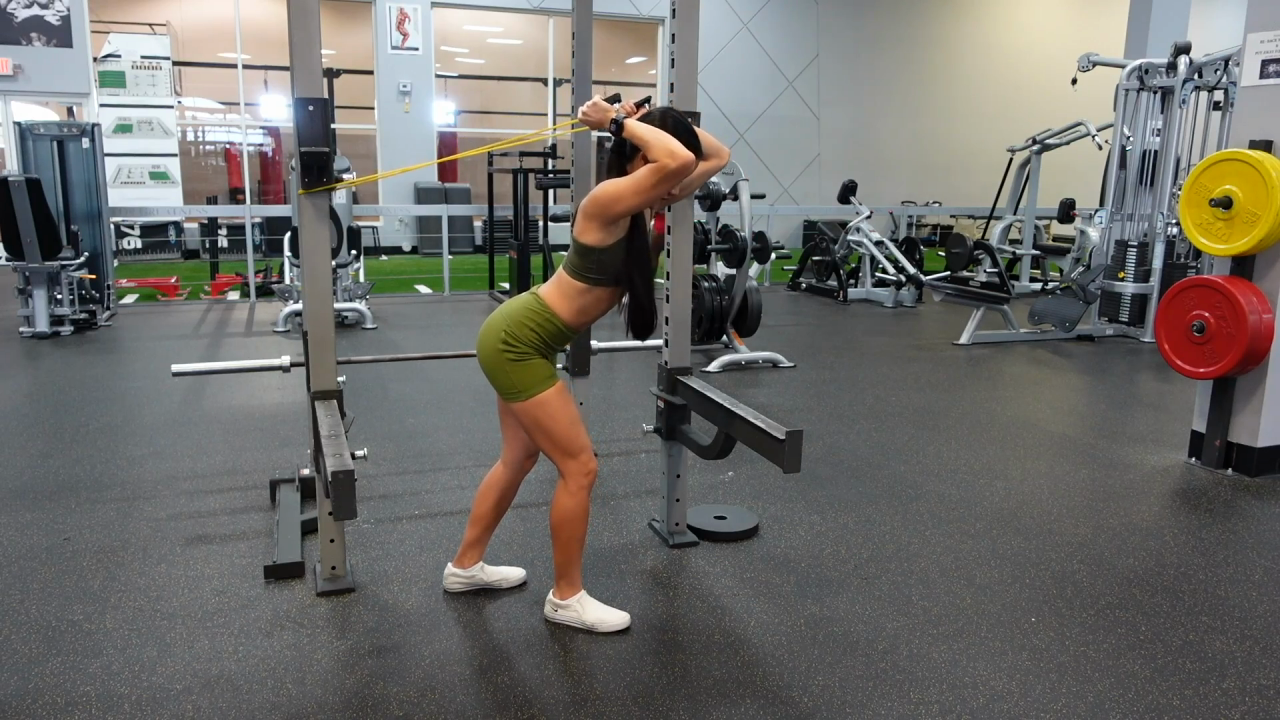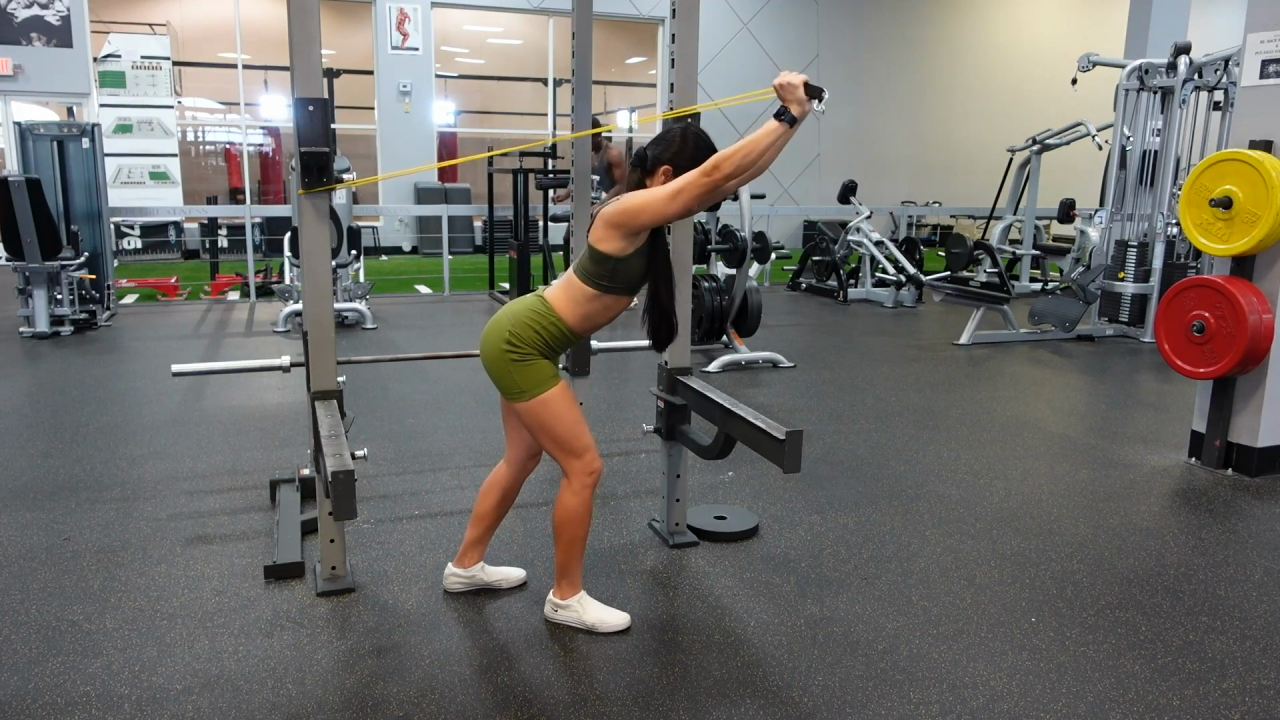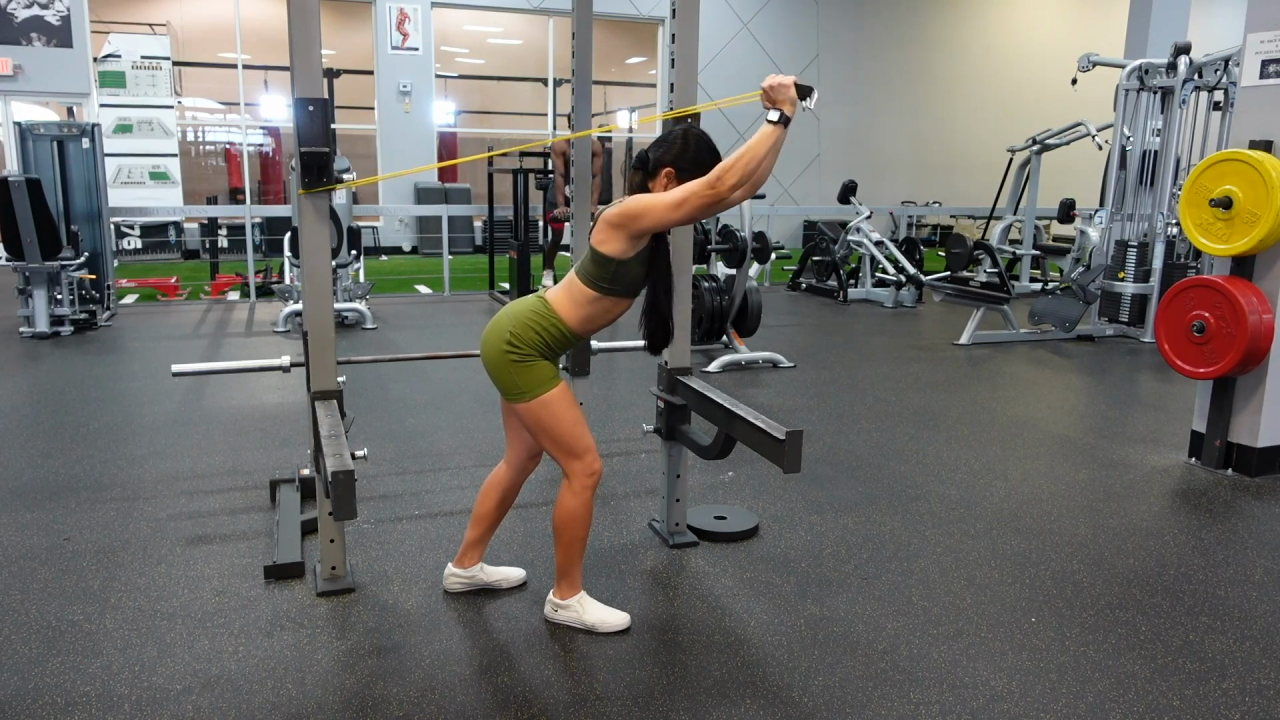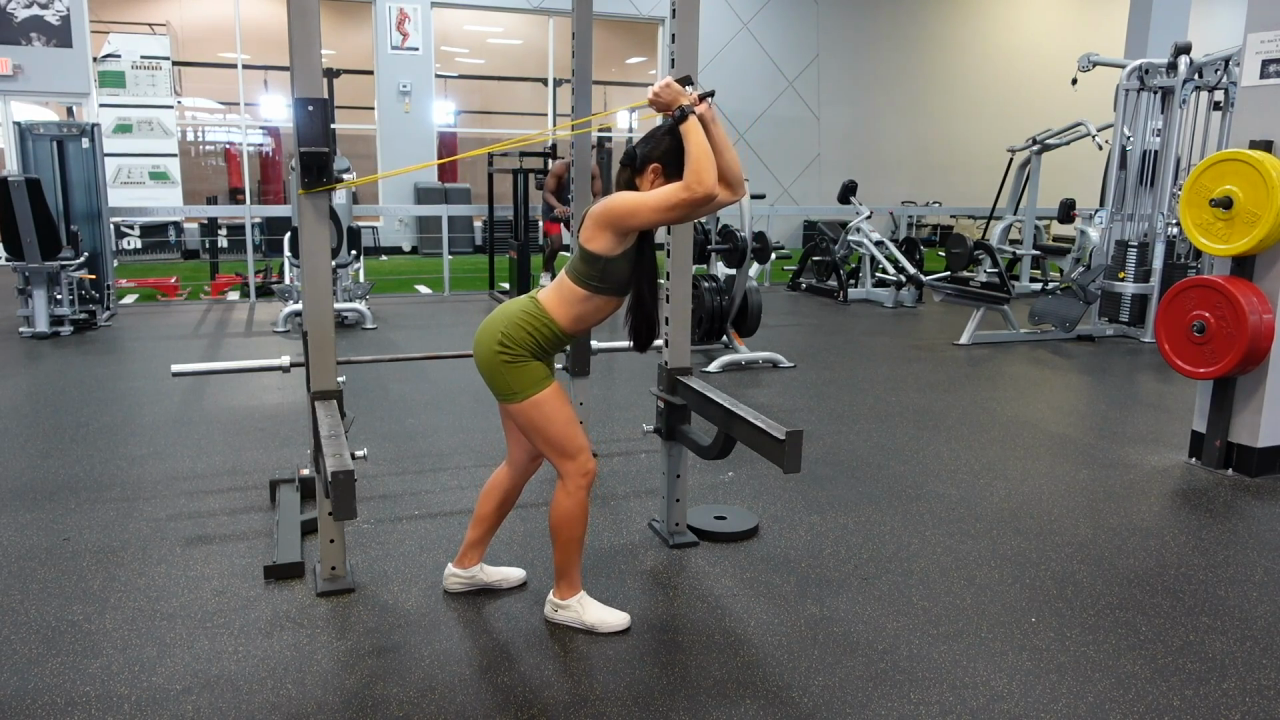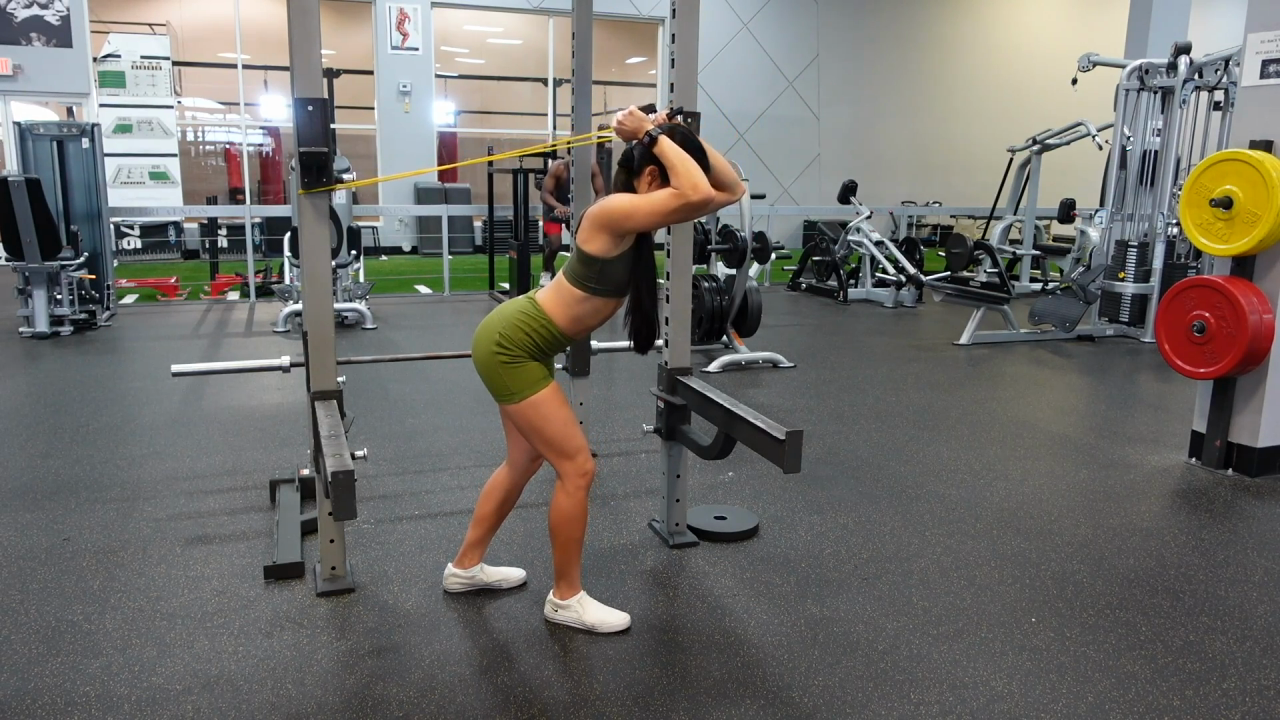
dt=1s
person 1, frame 1
left shoulder: (639, 203)
right shoulder: (607, 201)
left elbow: (716, 155)
right elbow: (678, 159)
left wrist: (632, 121)
right wrist: (620, 121)
left hip: (518, 336)
right hip: (517, 343)
left knee: (519, 457)
right knee: (579, 467)
left ankle: (465, 566)
right ankle: (566, 597)
person 1, frame 2
left shoulder: (649, 211)
right shoulder: (627, 213)
left elbow: (737, 173)
right elbow: (718, 171)
left wrist: (789, 120)
right wrist: (787, 114)
left hip: (522, 336)
right hip: (521, 342)
left knee: (522, 458)
right knee: (583, 467)
left ankle: (465, 566)
right ankle: (567, 597)
person 1, frame 3
left shoulder: (652, 214)
right shoulder: (631, 215)
left elbow: (740, 186)
right elbow: (722, 186)
left wrist: (779, 120)
right wrist: (778, 116)
left hip: (521, 337)
right hip: (521, 343)
left knee: (523, 459)
right knee: (583, 468)
left ankle: (465, 567)
right ankle: (567, 598)
person 1, frame 4
left shoulder: (641, 212)
right shoulder: (617, 210)
left elbow: (730, 189)
right elbow: (703, 191)
left wrist: (705, 117)
right wrist: (684, 112)
left hip: (517, 338)
right hip: (514, 343)
left knee: (524, 460)
right knee: (578, 467)
left ankle: (465, 566)
right ankle: (566, 598)
person 1, frame 5
left shoulder: (637, 215)
right shoulder: (614, 211)
left elbow: (730, 190)
right elbow: (697, 195)
left wrist: (664, 133)
right wrist: (654, 134)
left hip: (517, 339)
right hip: (511, 344)
left knee: (524, 460)
right knee: (576, 467)
left ankle: (465, 566)
right ankle: (566, 597)
